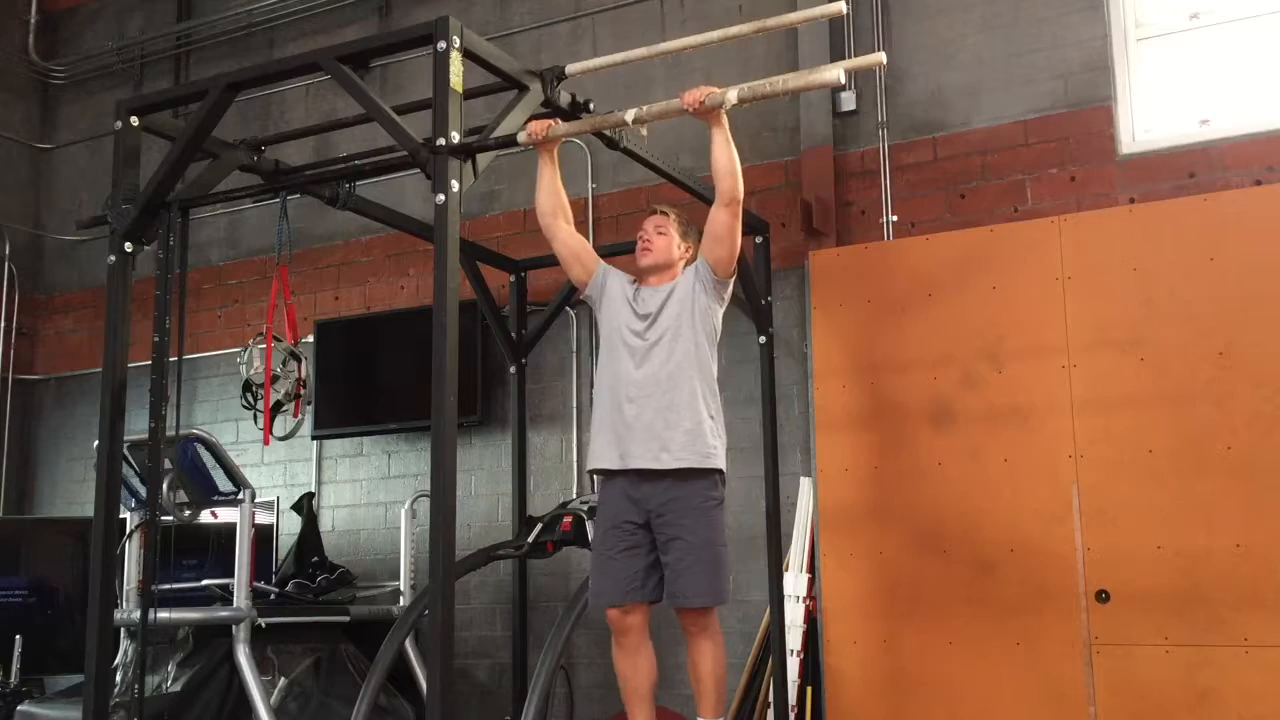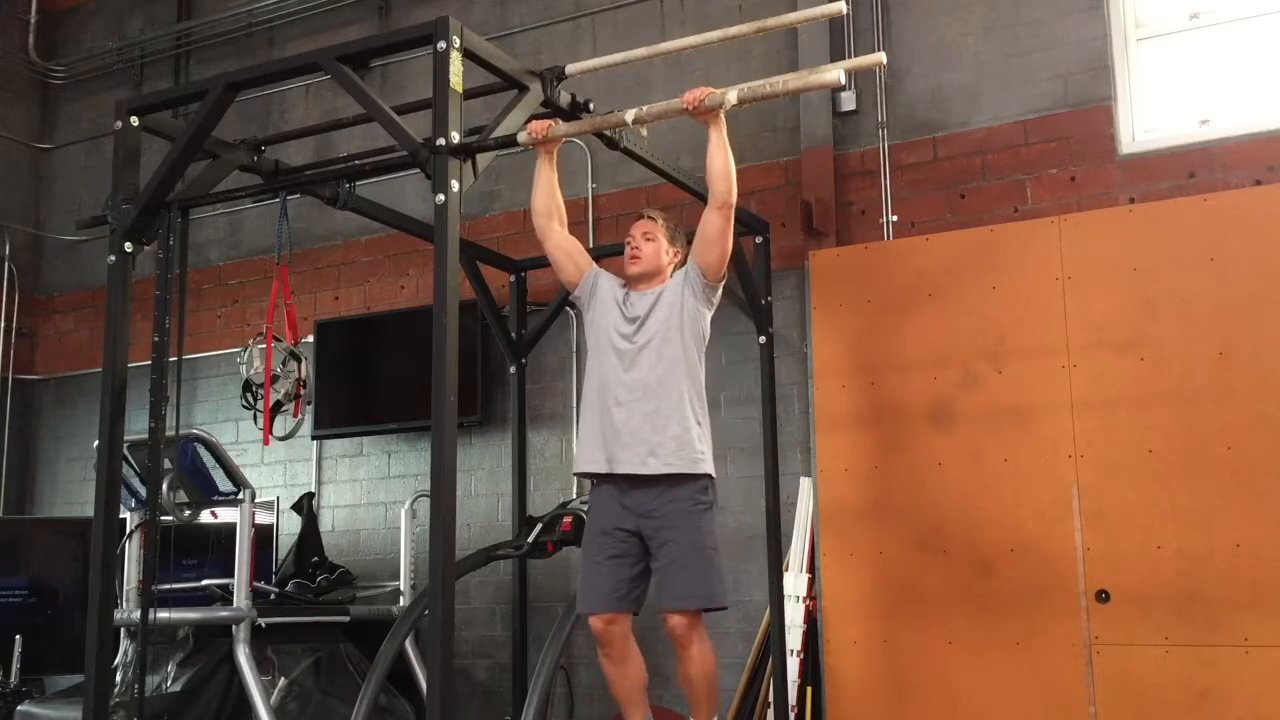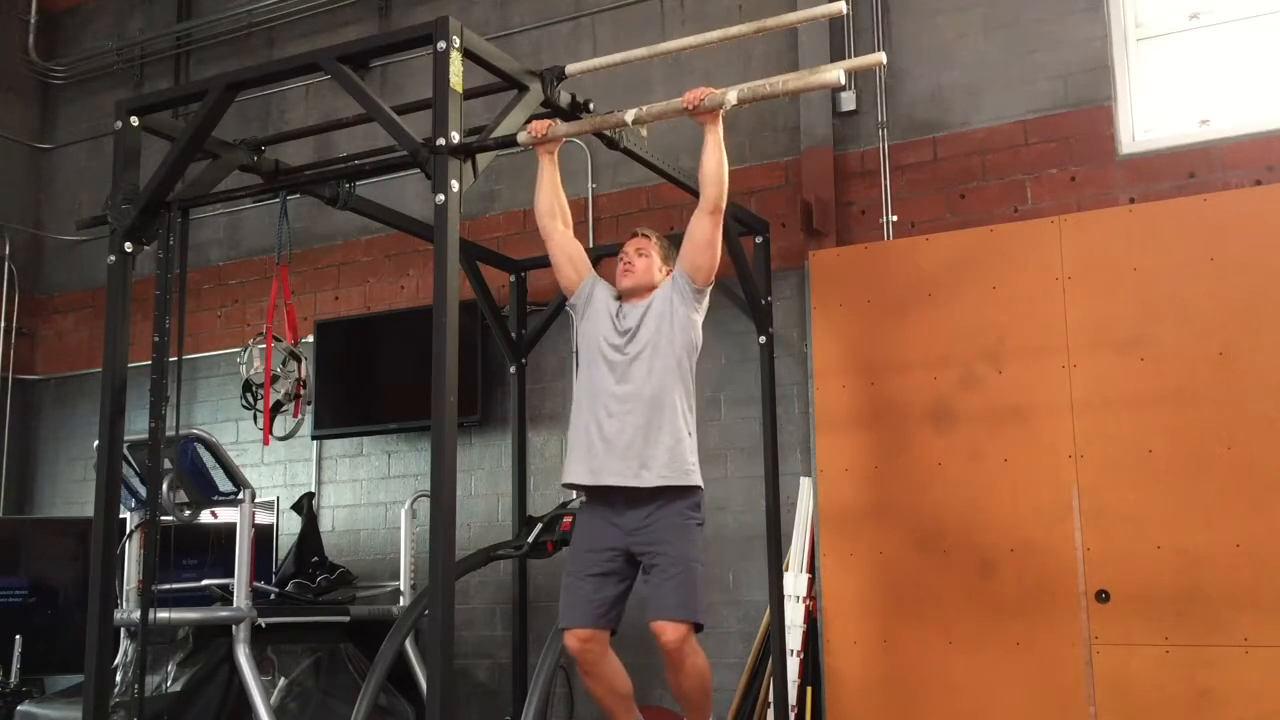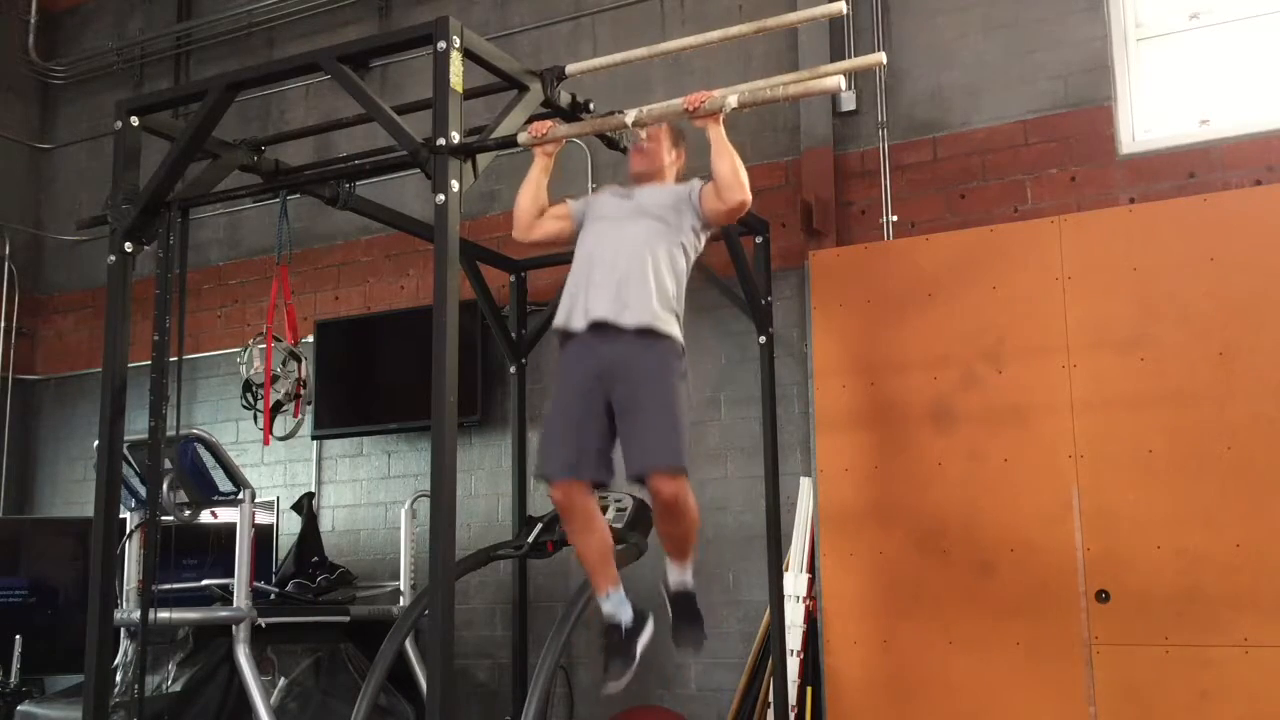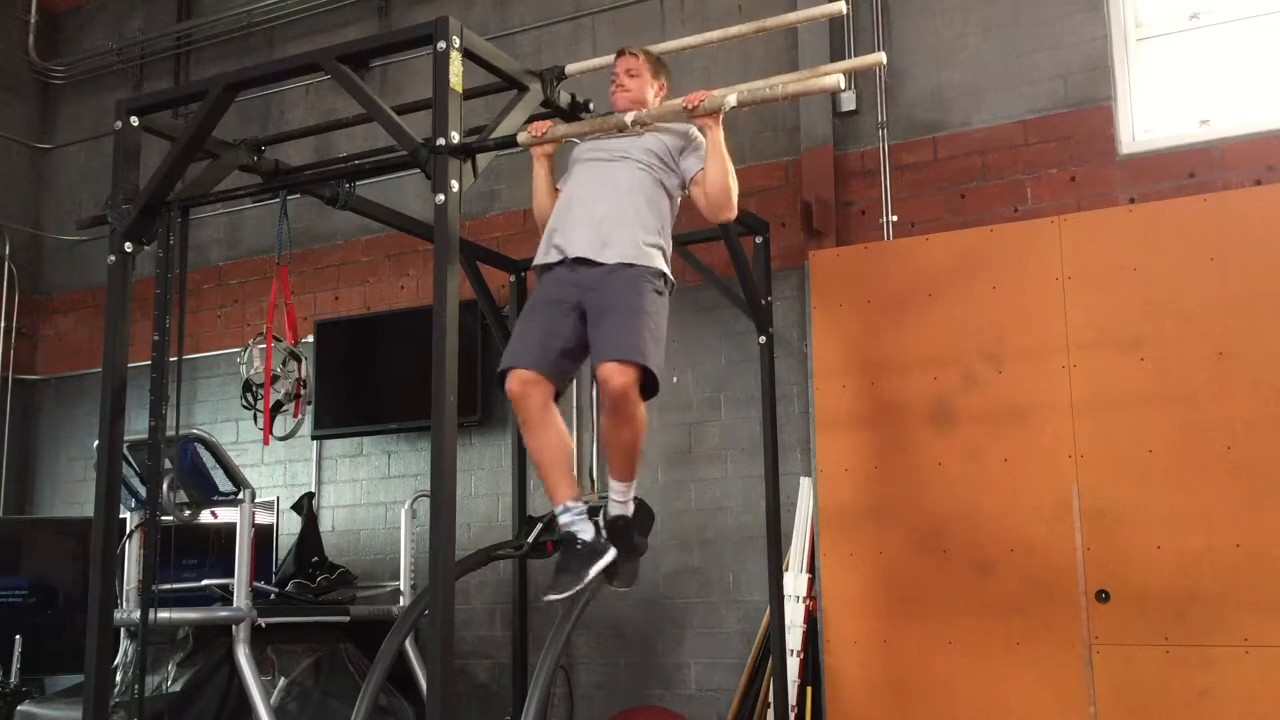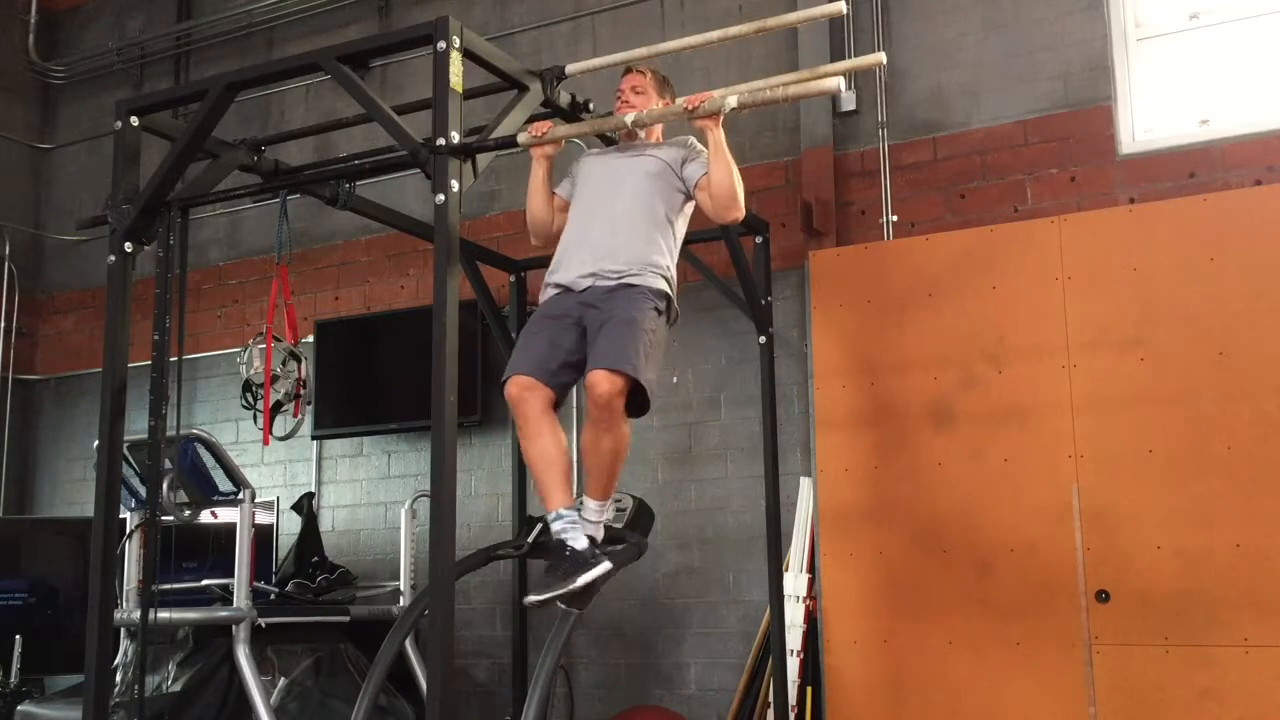
dt=0.4s
person 1, frame 1
left shoulder: (703, 287)
right shoulder: (610, 292)
left elbow: (729, 199)
right elbow: (556, 224)
left wrist: (716, 121)
right wrist: (547, 154)
left hip: (688, 473)
right hip: (621, 477)
left knee: (697, 617)
right knee: (625, 619)
person 1, frame 2
left shoulder: (691, 292)
right shoulder: (598, 295)
left elbow: (723, 205)
right elbow: (549, 226)
left wrist: (714, 124)
right wrist: (546, 156)
left hip: (677, 482)
right hip: (612, 485)
left knee: (683, 623)
right knee: (606, 624)
person 1, frame 3
left shoulder: (680, 303)
right shoulder: (592, 306)
left elbow: (711, 208)
right elbow: (553, 227)
left wrist: (712, 127)
right wrist: (548, 156)
left hip: (667, 498)
right hip: (601, 503)
left knee: (673, 635)
right knee: (582, 640)
person 1, frame 4
left shoulder: (687, 200)
right shoulder: (599, 203)
left elbow: (736, 197)
right elbow: (524, 228)
left wrist: (713, 127)
right wrist: (544, 157)
left hip: (647, 344)
right hip: (581, 347)
left knee: (667, 484)
right knee: (567, 488)
left ankle: (680, 586)
right ankle: (621, 616)
person 1, frame 5
left shoulder: (678, 138)
right shoulder: (585, 147)
left elbow: (722, 208)
right elbow: (549, 221)
left wrist: (712, 129)
right wrist: (541, 158)
left hip: (631, 269)
right hip: (561, 271)
left knee: (618, 379)
right knee: (525, 385)
left ankle: (620, 514)
right ankle: (579, 529)
person 1, frame 6
left shoulder: (681, 153)
right shoulder: (588, 162)
left elbow: (729, 209)
right elbow: (542, 232)
left wrist: (713, 132)
right wrist: (541, 160)
left hip: (636, 288)
right hip: (566, 292)
left knee: (605, 387)
right knee: (523, 390)
left ankle: (591, 534)
right ankle: (570, 539)
